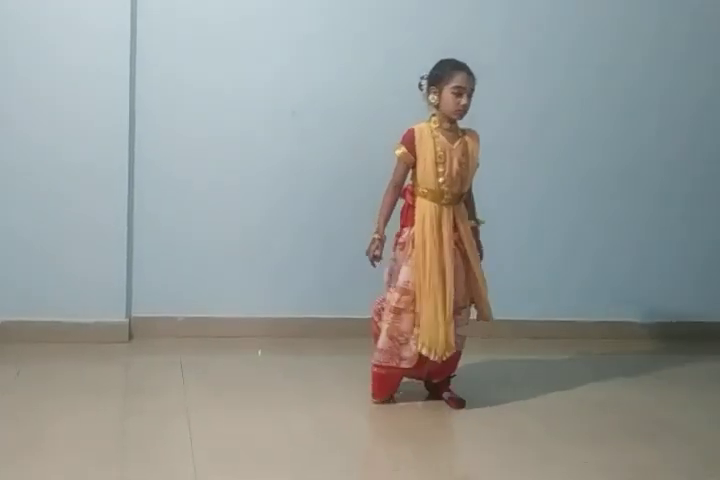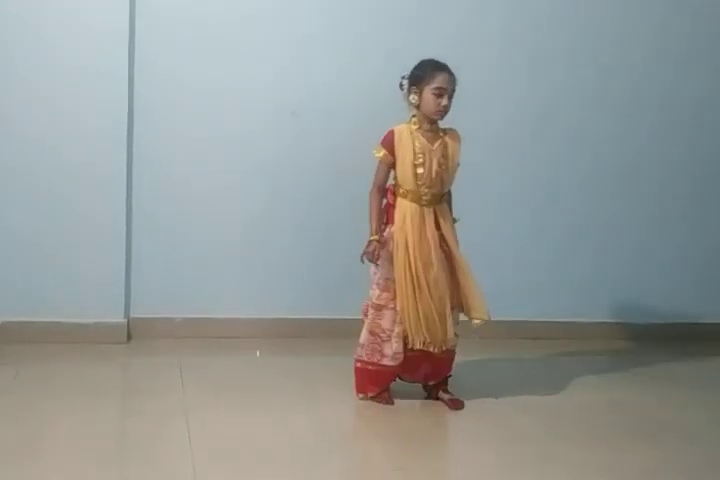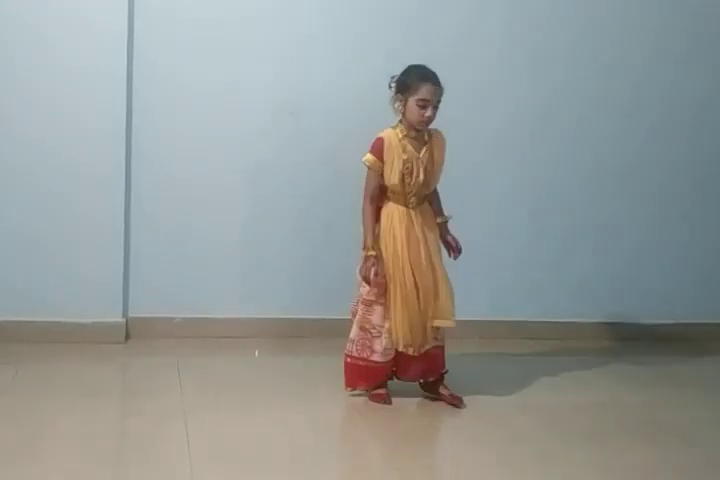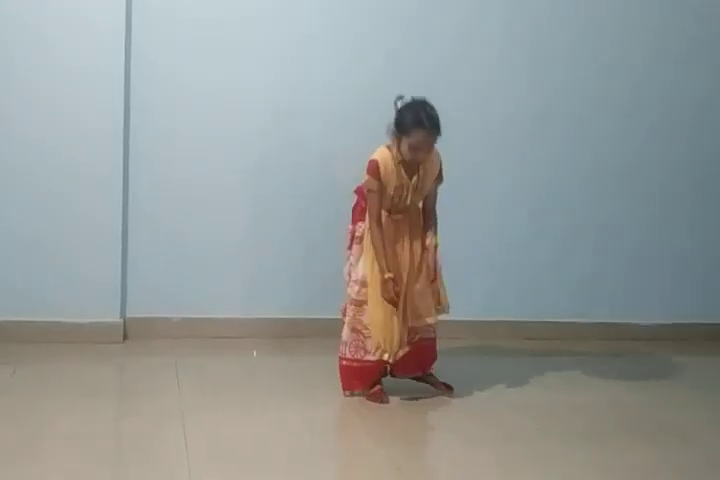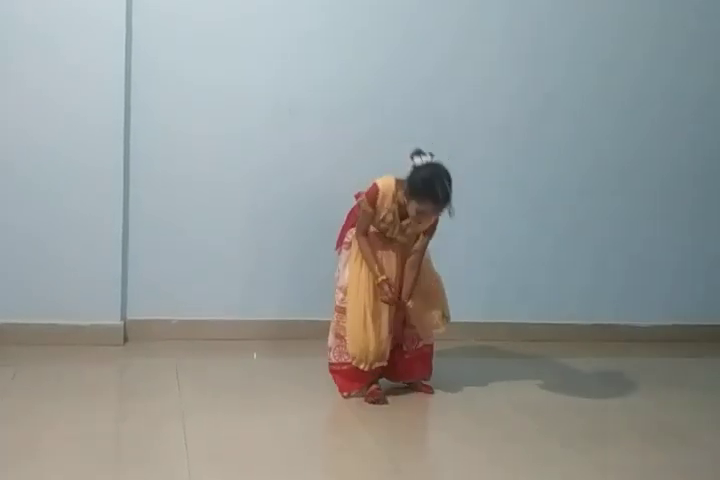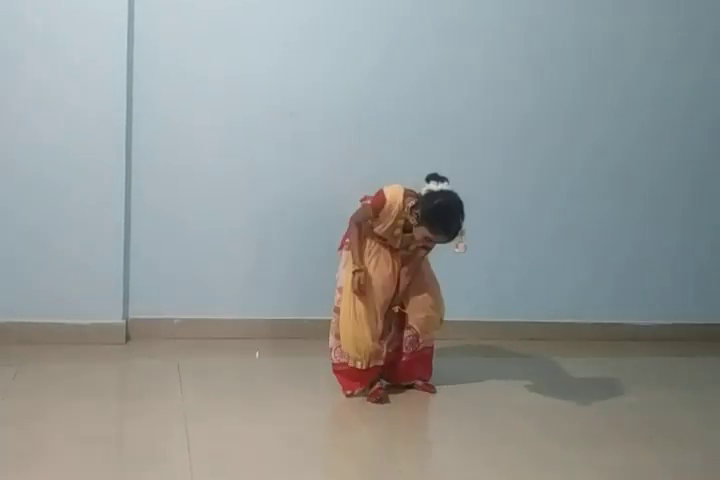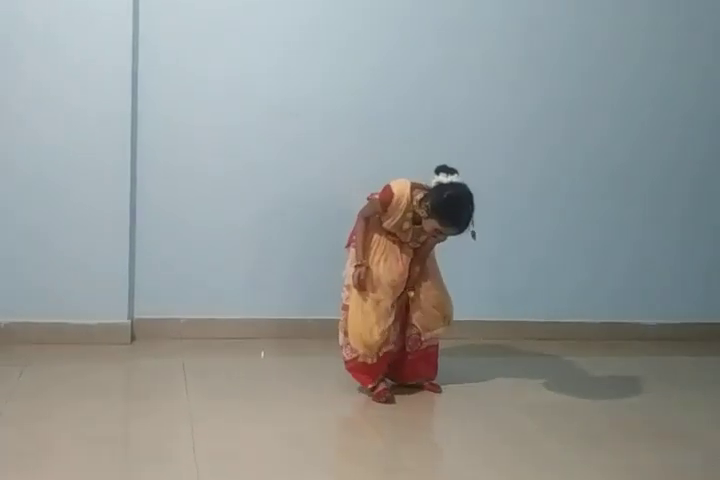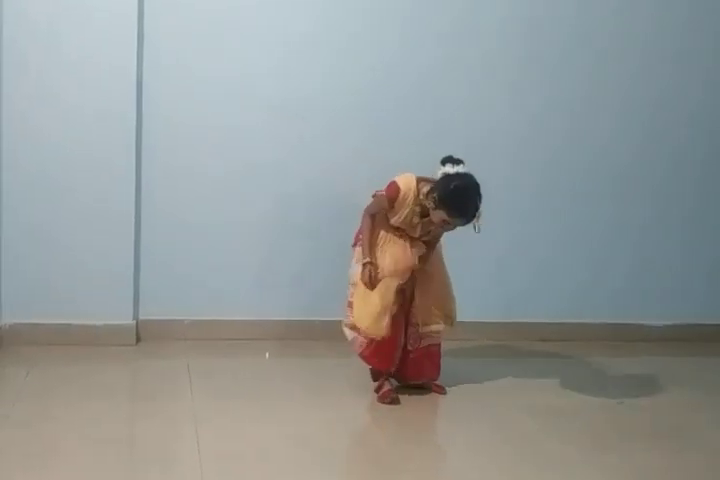
dt=0.2s
person 1, frame 1
left shoulder: (471, 141)
right shoulder: (416, 136)
right elbow: (395, 186)
left wrist: (475, 233)
right wrist: (379, 232)
left hip: (455, 227)
right hip: (420, 226)
left knee: (454, 307)
right knee: (404, 302)
left ankle: (438, 380)
right ankle: (384, 380)
person 1, frame 2
left shoulder: (451, 140)
right shoulder: (396, 137)
right elbow: (377, 188)
left wrist: (449, 230)
right wrist: (375, 236)
left hip: (437, 227)
right hip: (402, 226)
left knee: (443, 304)
right knee: (391, 302)
left ankle: (435, 381)
right ankle: (376, 381)
person 1, frame 3
left shoulder: (437, 142)
right shoulder: (384, 143)
left elbow: (431, 190)
right elbow: (370, 198)
left wrist: (444, 230)
right wrist: (370, 250)
left hip: (422, 226)
right hip: (389, 225)
left knee: (429, 300)
right knee: (381, 301)
left ankle: (432, 378)
right ankle: (374, 378)
person 1, frame 4
left shoulder: (433, 163)
right shoulder: (380, 163)
left elbow: (429, 208)
right elbow: (375, 219)
left wrist: (430, 249)
right wrist: (385, 273)
left hip: (410, 229)
right hip: (375, 229)
left knee: (422, 297)
right knee: (370, 301)
left ankle: (420, 368)
right ankle: (368, 378)
person 1, frame 5
left shoulder: (429, 212)
right shoulder: (381, 191)
left elbow: (416, 255)
right elbow: (361, 233)
left wrist: (405, 298)
right wrist: (380, 278)
left hip: (402, 247)
right hip: (365, 238)
left knee: (424, 305)
right knee: (358, 306)
left ankle: (411, 372)
right ankle: (364, 378)
person 1, frame 6
left shoulder: (431, 230)
right shoulder: (389, 200)
left elbow: (410, 267)
right elbow: (355, 222)
left wrist: (397, 303)
right wrist: (358, 267)
left hip: (402, 253)
right hip: (368, 244)
left knee: (423, 306)
right knee: (361, 310)
left ankle: (410, 372)
right ankle: (367, 377)
person 1, frame 7
left shoulder: (439, 223)
right shoulder: (397, 194)
left elbow: (420, 259)
right elbow: (363, 216)
left wrist: (408, 291)
right wrist: (359, 262)
left hip: (410, 248)
right hip: (377, 242)
left knee: (428, 305)
right knee: (369, 310)
left ankle: (416, 372)
right ankle: (375, 376)
person 1, frame 8
left shoulder: (446, 213)
right shoulder: (403, 189)
left elbow: (430, 245)
right elbow: (369, 214)
left wrist: (415, 271)
right wrist: (367, 260)
left hip: (417, 246)
right hip: (383, 241)
left knee: (430, 305)
right knee: (375, 307)
left ankle: (419, 373)
right ankle: (382, 376)
